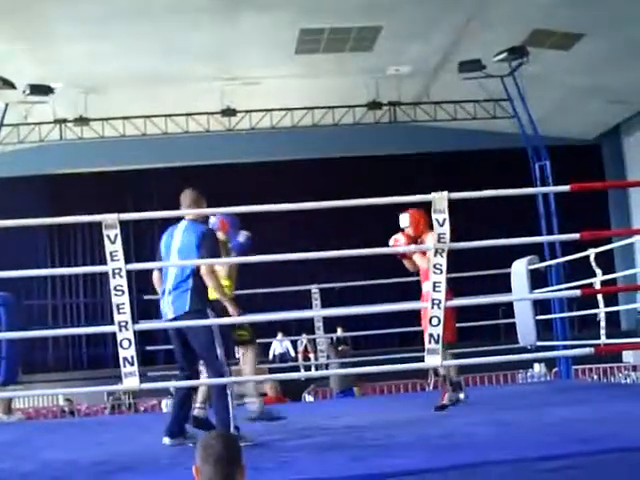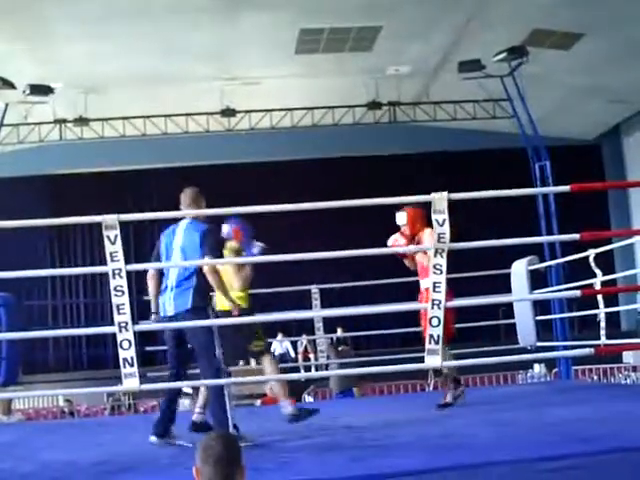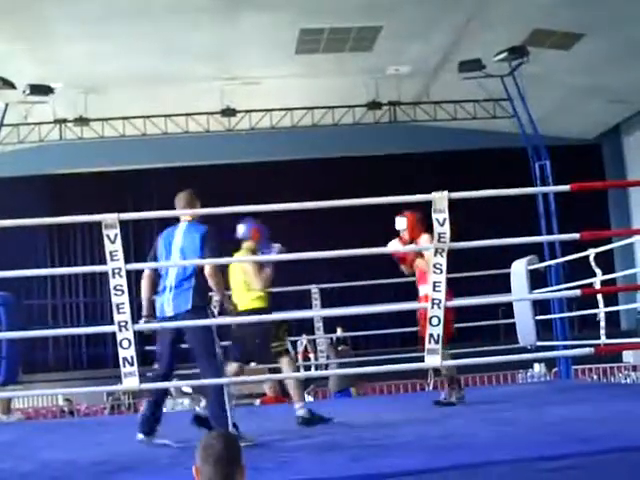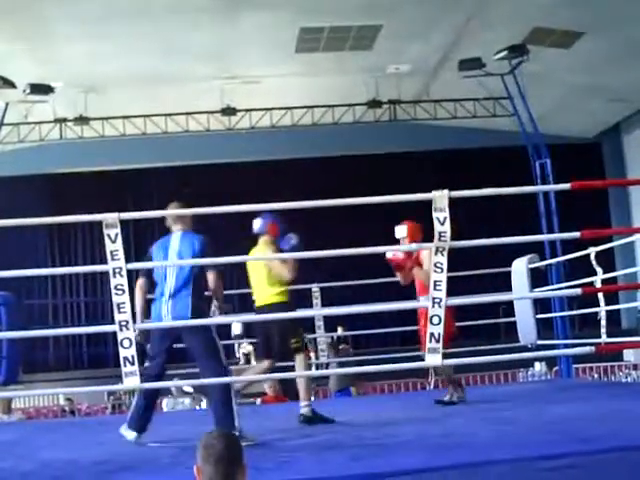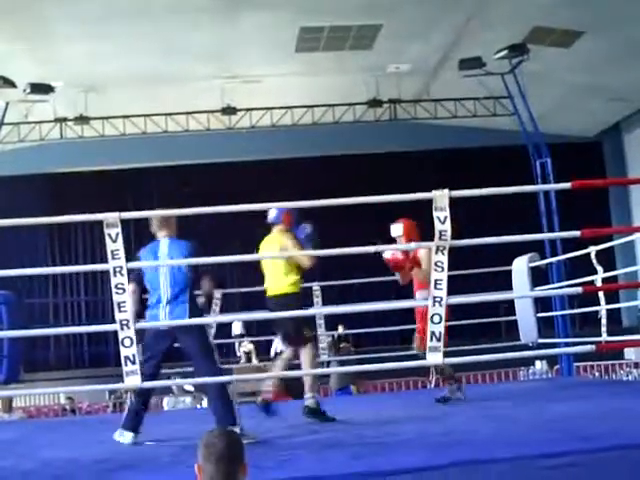
dt=0.1s
person 1, frame 1
left shoulder: (168, 235)
right shoulder: (204, 232)
left elbow: (157, 275)
right elbow: (206, 271)
right wrist: (228, 302)
left hip: (170, 310)
right hip: (193, 307)
left knee: (188, 372)
right knee: (217, 369)
left ankle: (175, 430)
right ankle: (226, 431)
person 1, frame 2
left shoulder: (166, 234)
right shoulder: (206, 231)
left elbow: (152, 275)
right elbow: (209, 269)
left wrist: (155, 308)
right wrist: (230, 300)
left hip: (168, 308)
right hip: (193, 306)
left knee: (176, 371)
right knee: (213, 369)
left ankle: (162, 429)
right ankle: (224, 432)
person 1, frame 3
left shoulder: (163, 237)
right shoulder: (204, 233)
left elbow: (147, 276)
right elbow: (210, 272)
left wrist: (146, 311)
right wrist: (225, 298)
left hip: (164, 310)
right hip: (192, 308)
left knee: (163, 370)
right knee: (212, 370)
left ankle: (146, 428)
right ankle: (224, 431)
person 1, frame 4
left shoulder: (156, 247)
right shoulder: (200, 242)
left elbow: (141, 286)
right elbow: (212, 281)
left wrist: (139, 319)
right wrist: (220, 299)
left hip: (160, 316)
right hip: (190, 313)
left knee: (152, 372)
right knee: (215, 371)
left ankle: (133, 427)
right ankle: (228, 431)
person 1, frame 5
left shoulder: (143, 254)
right shoulder: (188, 248)
left elbow: (133, 291)
left hip: (154, 322)
right hip: (185, 318)
left knee: (144, 375)
right knee: (210, 372)
left ankle: (128, 430)
right ankle: (230, 427)
person 2, frame 1
left shoulder: (223, 247)
right shoulder: (215, 246)
right elbow: (224, 274)
right wrist: (235, 253)
right knee: (249, 348)
left ankle: (199, 410)
right ankle: (256, 406)
person 2, frame 2
left shoulder: (231, 256)
right shoulder: (229, 257)
right elbow: (239, 285)
right wrist: (250, 264)
left hip: (224, 315)
right hip: (236, 313)
right knee: (267, 358)
right ankle: (290, 409)
person 2, frame 3
left shoulder: (238, 257)
right shoulder: (246, 257)
right elbow: (260, 285)
right wrist: (270, 265)
left hip: (242, 316)
right hip: (256, 313)
left knee: (235, 367)
right knee: (285, 359)
right ankle: (302, 412)
person 2, frame 4
left shoulder: (254, 252)
right shoulder: (267, 249)
right elbow: (288, 275)
left wrist: (285, 254)
right wrist: (291, 254)
left hip: (262, 309)
right hip: (277, 306)
left knee: (266, 362)
right knee: (300, 356)
right ankle: (306, 411)
person 2, frame 5
left shoulder: (266, 243)
right shoulder: (285, 237)
right elbow: (307, 262)
right wrist: (306, 242)
left hip: (273, 298)
right hip: (289, 296)
left knee: (291, 350)
right knee: (307, 348)
left ankle: (267, 395)
right ankle: (311, 403)
person 3, frame 1
left shoulder: (431, 237)
right shoulder: (420, 241)
left elbow: (429, 264)
right elbow: (414, 268)
right wrist: (403, 253)
right hip: (429, 294)
right knee: (441, 344)
left ankle: (450, 389)
right ankle: (456, 389)
person 3, frame 2
left shoulder: (428, 233)
right shoulder: (418, 238)
left elbow: (431, 262)
right elbow: (414, 266)
left wrist: (411, 248)
right wrist: (404, 252)
right hip: (427, 291)
left ankle: (451, 385)
right ankle: (454, 384)
person 3, frame 3
left shoulder: (426, 239)
right shoulder: (416, 244)
left elbow: (431, 267)
right elbow: (409, 271)
left wrist: (412, 256)
right wrist: (401, 258)
left hip: (433, 296)
right hip: (425, 297)
left ankle: (454, 389)
right ankle: (452, 388)
person 3, frame 4
left shoulder: (425, 251)
right shoulder: (413, 254)
left elbow: (429, 278)
right elbow: (404, 280)
left wrist: (410, 265)
right wrist: (398, 266)
right hip: (426, 306)
left ankle: (456, 389)
right ankle: (454, 389)
person 3, frame 5
left shoulder: (422, 250)
right shoulder: (408, 252)
left elbow: (427, 277)
right elbow: (403, 280)
left wrist: (409, 266)
right wrist: (396, 267)
left hip: (430, 301)
right hip: (422, 301)
left knee: (422, 346)
right knee: (424, 346)
left ankle: (454, 384)
right ankle: (453, 383)
